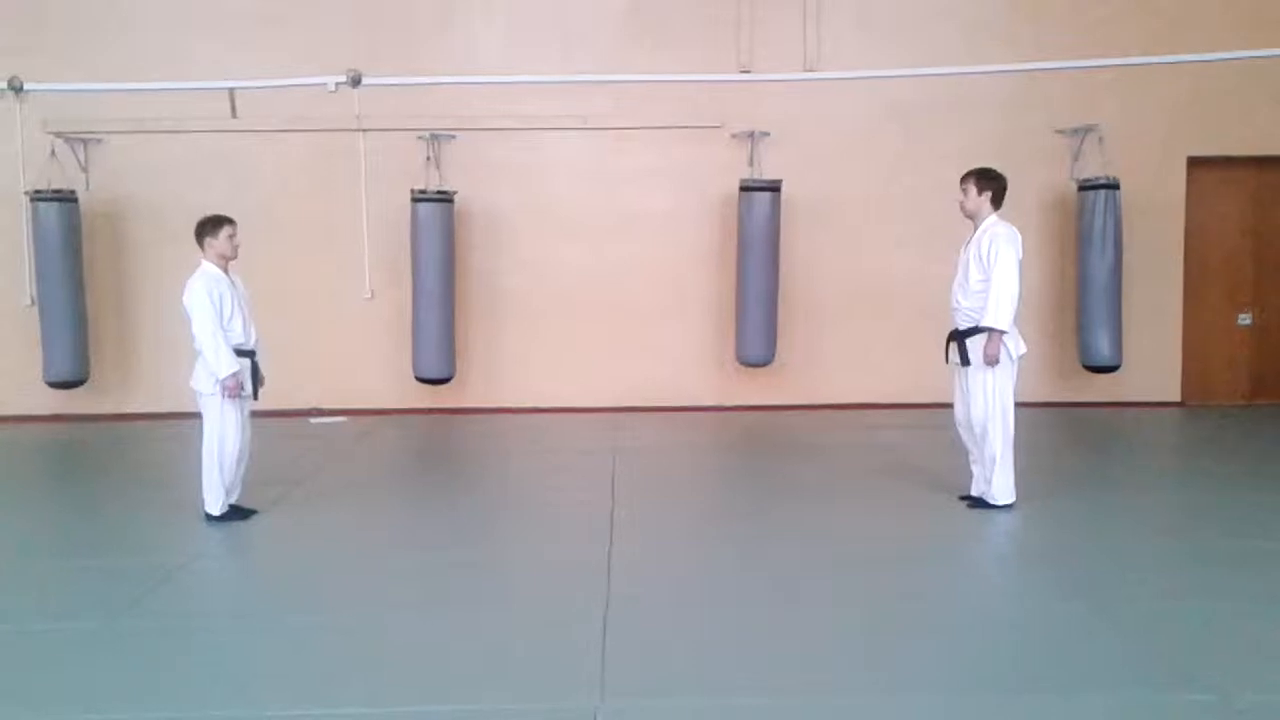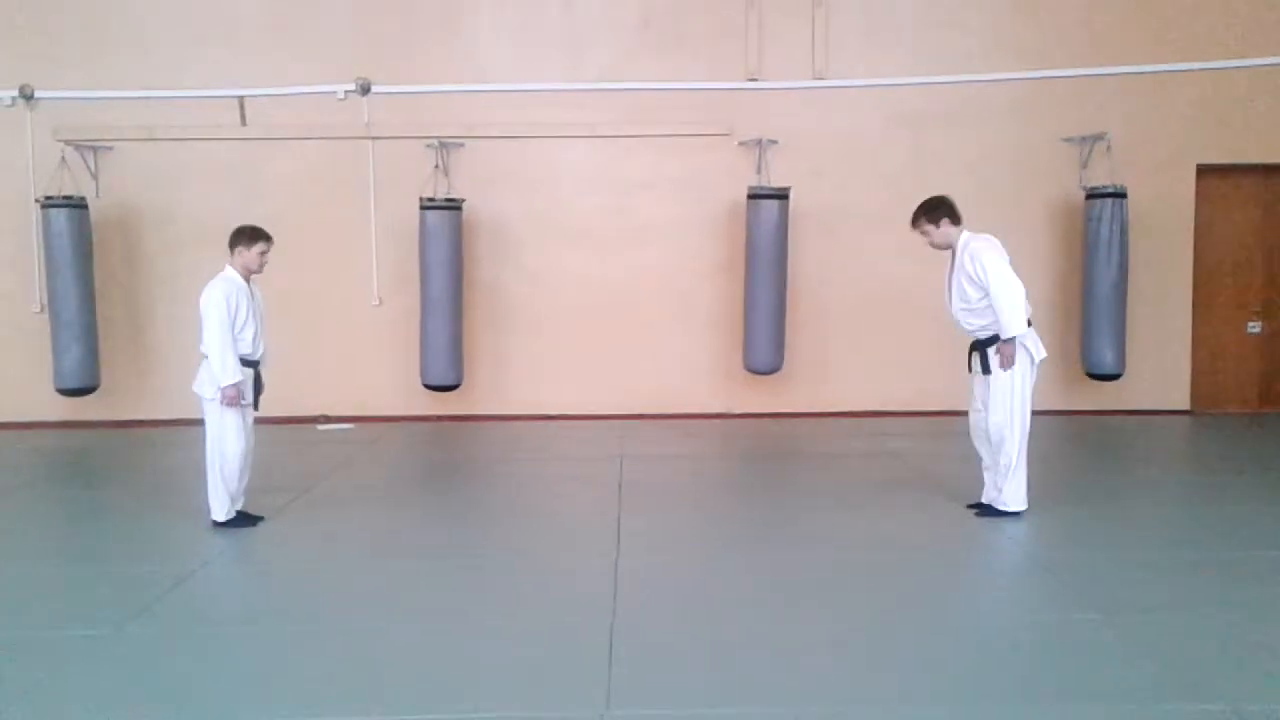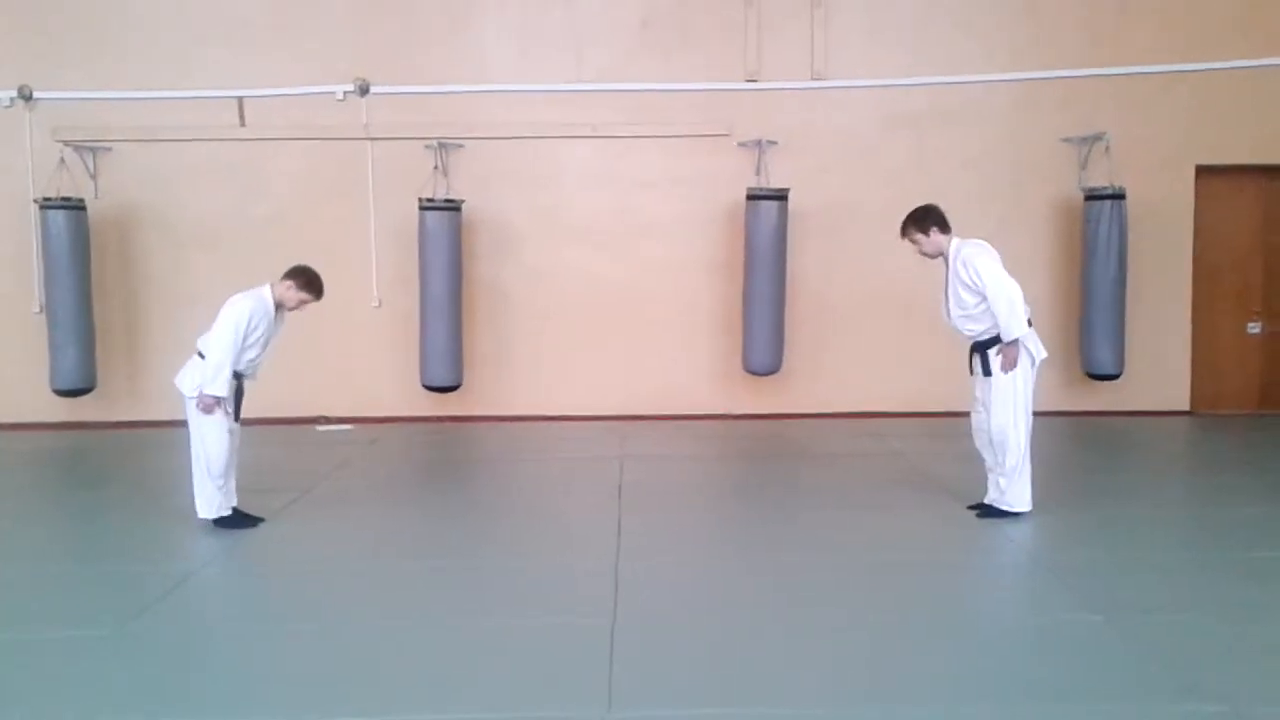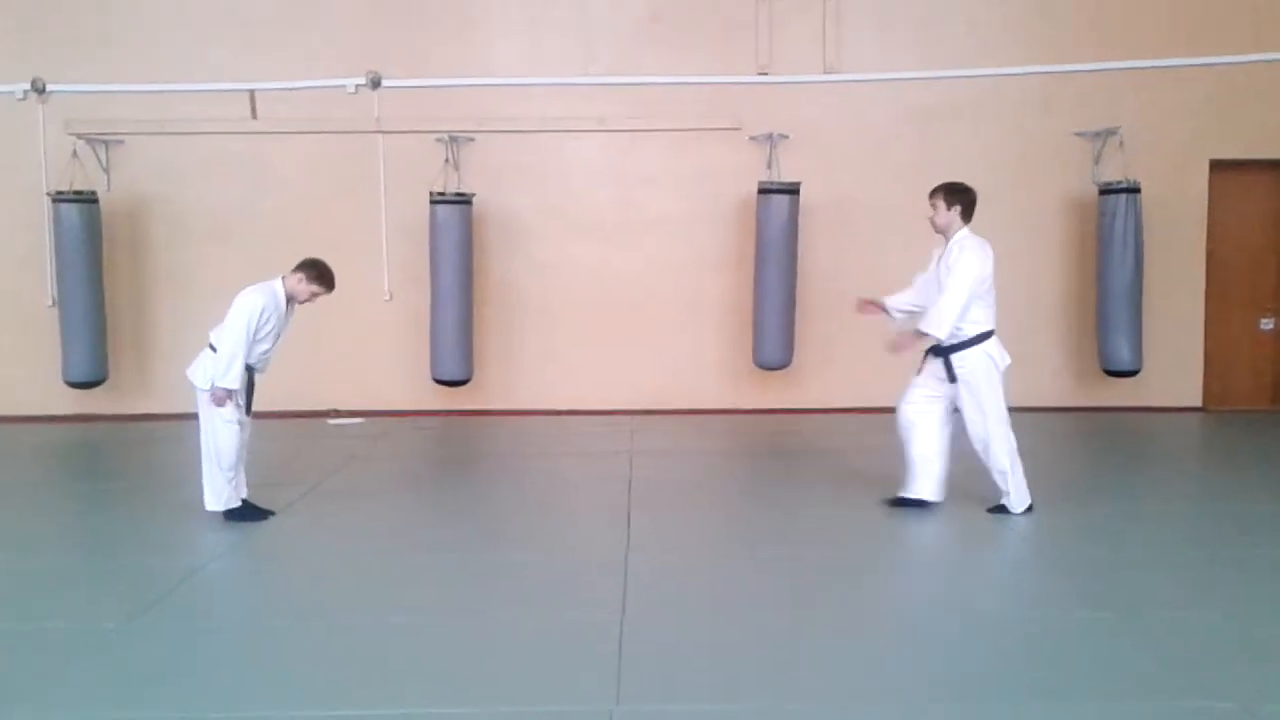
dt=0.7s
person 1, frame 1
left shoulder: (1000, 235)
right shoulder: (977, 237)
left elbow: (1005, 289)
left wrist: (994, 337)
left hip: (988, 341)
right hip: (968, 341)
left knee: (990, 418)
right knee: (968, 417)
left ankle: (998, 493)
right ankle: (983, 487)
person 1, frame 2
left shoulder: (980, 248)
right shoulder: (962, 255)
left elbow: (1010, 292)
left wrist: (1010, 340)
right wrist: (987, 345)
left hip: (1008, 348)
right hip: (986, 349)
left knee: (1005, 424)
right knee: (982, 422)
left ankle: (1009, 500)
right ankle: (994, 494)
person 1, frame 3
left shoulder: (972, 254)
right shoulder: (955, 260)
left elbow: (1007, 295)
left wrist: (1011, 343)
right wrist: (996, 347)
left hip: (1008, 349)
right hip: (988, 351)
left knee: (1006, 426)
right knee: (985, 425)
left ankle: (1013, 501)
right ankle: (998, 495)
person 1, frame 4
left shoulder: (973, 250)
right shoulder: (946, 251)
left elbow: (954, 300)
right elbow: (922, 292)
left wrist: (918, 334)
right wrist: (884, 305)
left hip: (973, 356)
right hip: (946, 356)
left knee: (988, 431)
right knee: (913, 413)
left ankle: (1017, 500)
right ankle: (922, 491)
person 2, frame 1
left shoulder: (232, 281)
right shoulder: (201, 284)
right elbow: (209, 335)
left wrist: (253, 367)
right wrist: (227, 373)
left hip: (239, 370)
right hip: (220, 374)
left knee: (238, 440)
right knee: (223, 442)
left ankle: (228, 500)
right ankle: (216, 507)
person 2, frame 2
left shoulder: (250, 290)
right shoulder: (220, 290)
right elbow: (218, 342)
left wrist: (255, 376)
right wrist: (229, 383)
left hip: (245, 378)
right hip: (225, 382)
left knee: (242, 447)
right knee: (228, 448)
left ankle: (233, 507)
right ankle: (222, 513)
person 2, frame 3
left shoulder: (276, 312)
right shoulder: (247, 306)
right elbow: (222, 350)
left wrist: (233, 387)
right wrist: (211, 391)
left hip: (227, 382)
right hip: (205, 381)
left knee: (227, 444)
right knee: (214, 446)
left ankle: (227, 505)
right ankle: (218, 511)
person 2, frame 4
left shoulder: (286, 304)
right shoulder: (258, 299)
right elbow: (234, 343)
left wrist: (237, 382)
right wrist: (223, 385)
left hip: (239, 374)
right hip: (217, 372)
left knee: (238, 437)
right knee: (225, 439)
left ankle: (237, 498)
right ankle: (228, 504)
